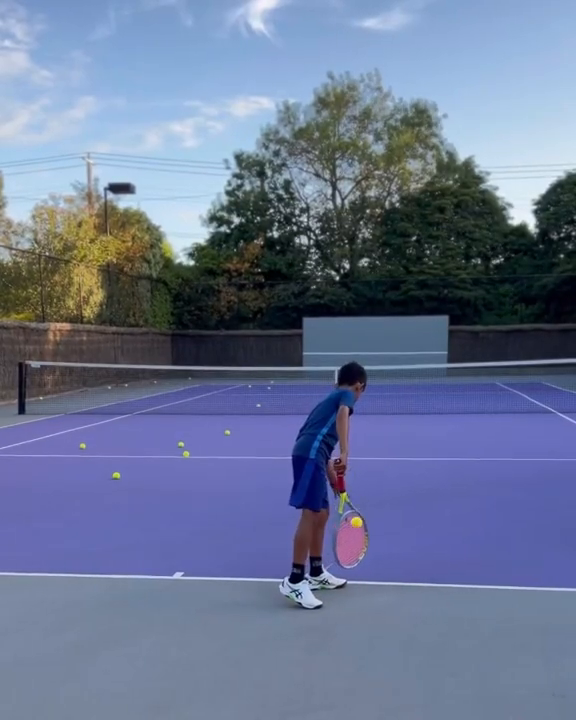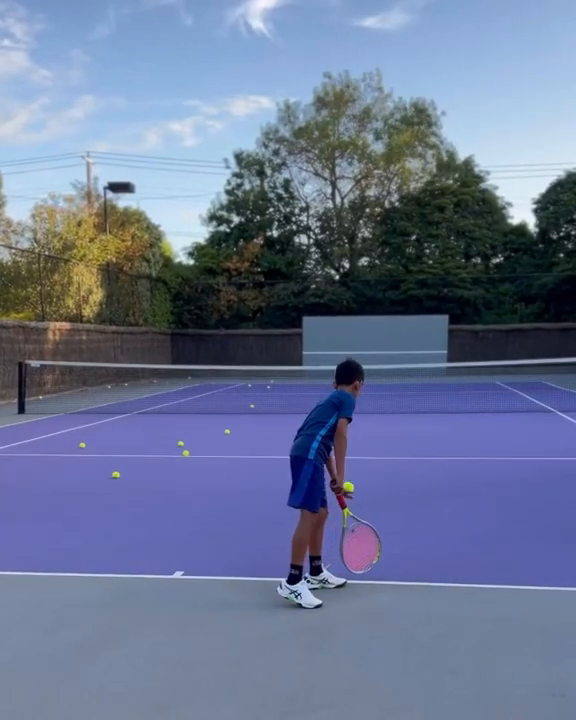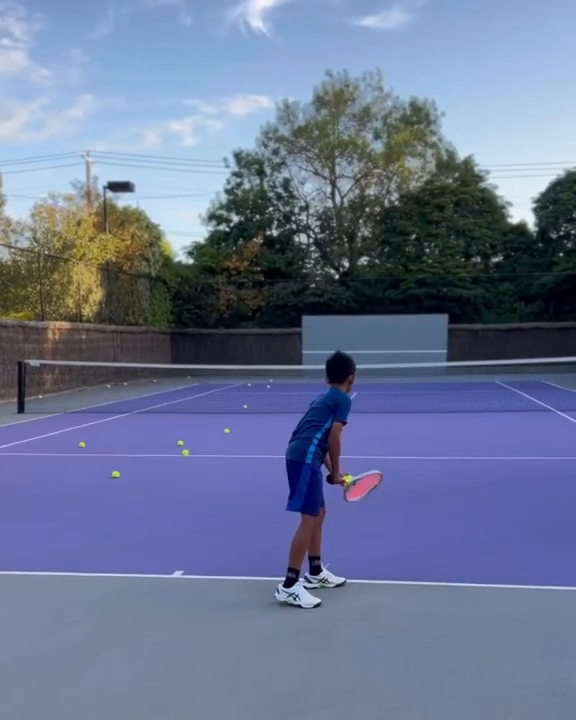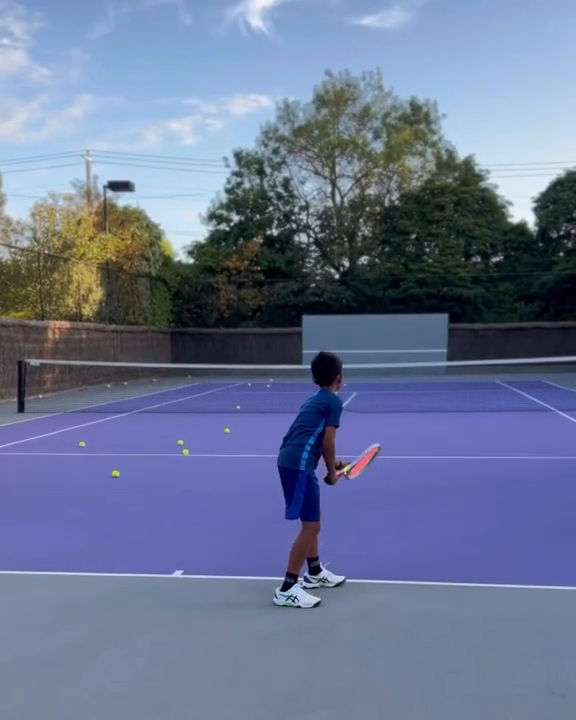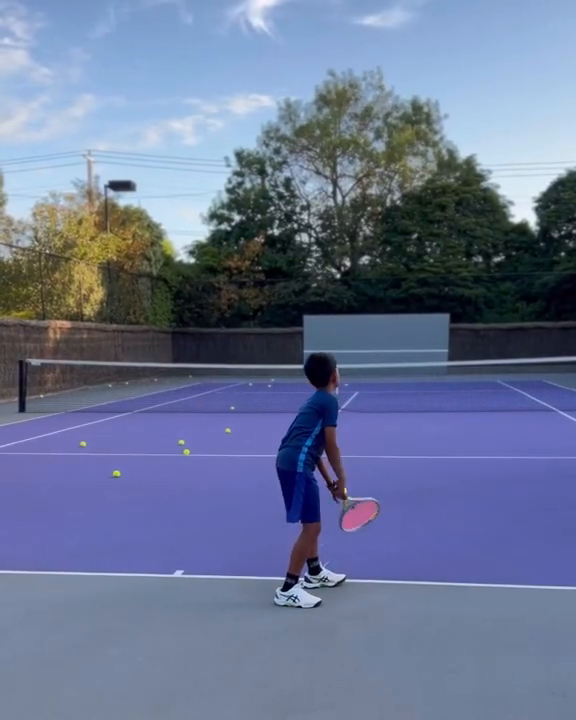
dt=0.3s
person 1, frame 1
left shoulder: (332, 398)
right shoulder: (347, 395)
right elbow: (342, 415)
left wrist: (333, 479)
right wrist: (344, 453)
left hip: (310, 455)
right hip: (310, 455)
left knee: (321, 514)
right knee: (310, 515)
left ankle: (316, 573)
right ankle: (294, 581)
person 1, frame 2
left shoulder: (332, 399)
right shoulder: (348, 398)
right elbow: (340, 435)
left wrist: (335, 480)
right wrist: (341, 476)
left hip: (308, 455)
right hip: (308, 455)
left knee: (320, 513)
right knee: (309, 515)
left ankle: (316, 573)
right ankle: (292, 582)
person 1, frame 3
left shoulder: (324, 397)
right shoulder: (343, 399)
right elbow: (334, 439)
left wrist: (333, 471)
right wrist: (336, 472)
left hip: (300, 455)
right hip: (306, 458)
left knee: (318, 514)
right knee: (309, 519)
left ankle: (315, 573)
right ankle: (289, 585)
person 1, frame 4
left shoulder: (315, 400)
right shoulder: (334, 401)
right elbow: (328, 443)
left wrist: (332, 462)
right wrist: (332, 472)
left hip: (290, 460)
right hip: (299, 464)
left knee: (312, 520)
right knee: (311, 524)
left ankle: (315, 573)
right ankle: (287, 589)
person 1, frame 5
left shoulder: (315, 400)
right shoulder: (330, 401)
right elbow: (330, 445)
left wrist: (329, 480)
right wrist: (341, 478)
left hip: (289, 463)
right hip: (297, 467)
left knee: (311, 522)
right knee: (312, 526)
left ankle: (315, 572)
right ankle: (287, 589)
